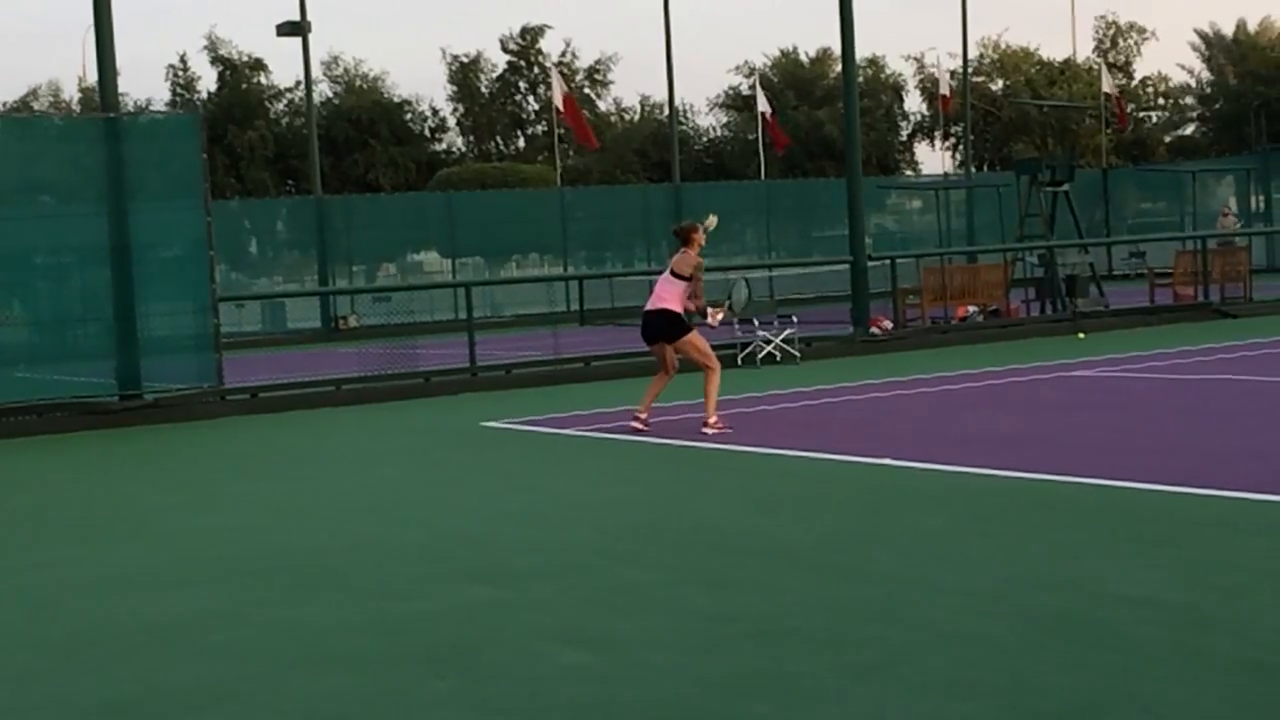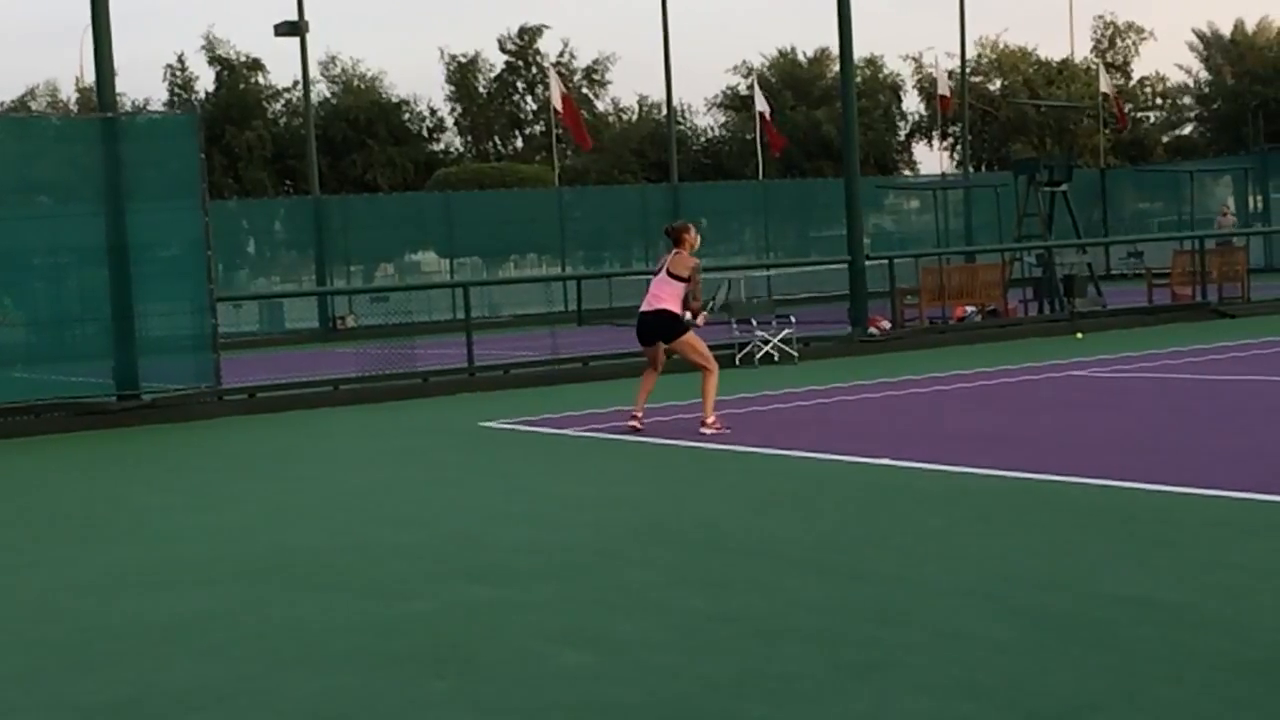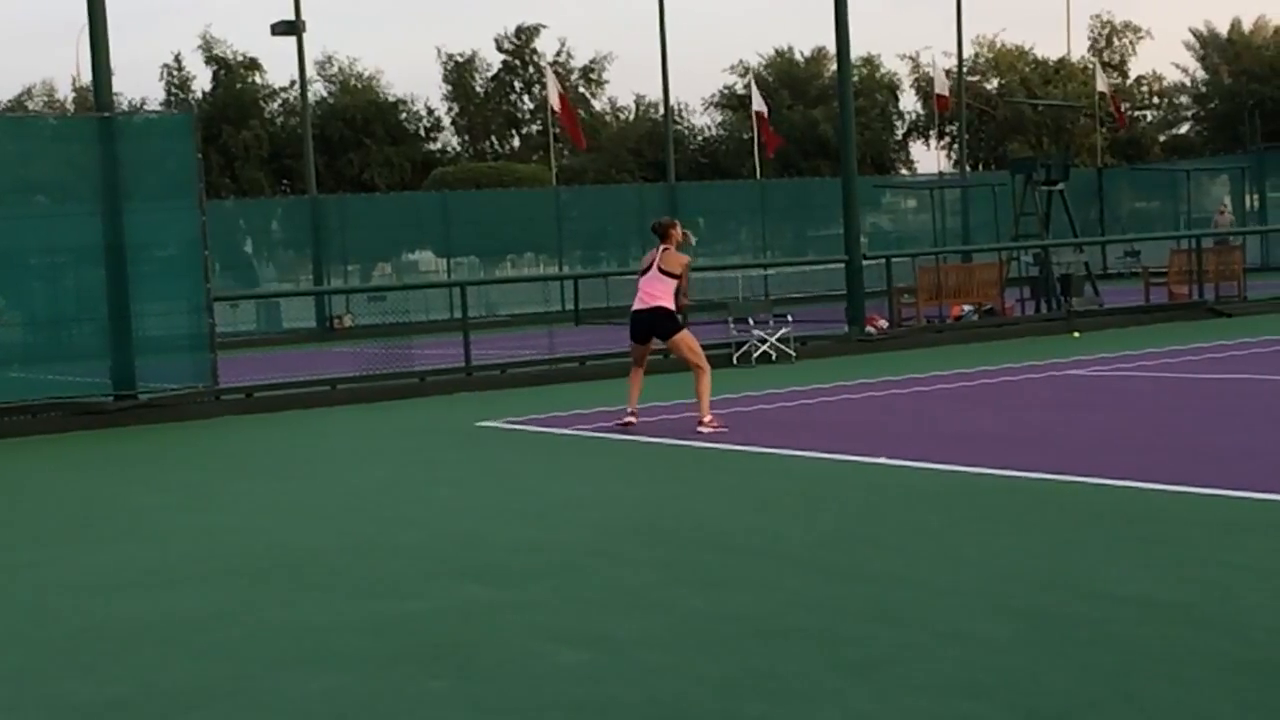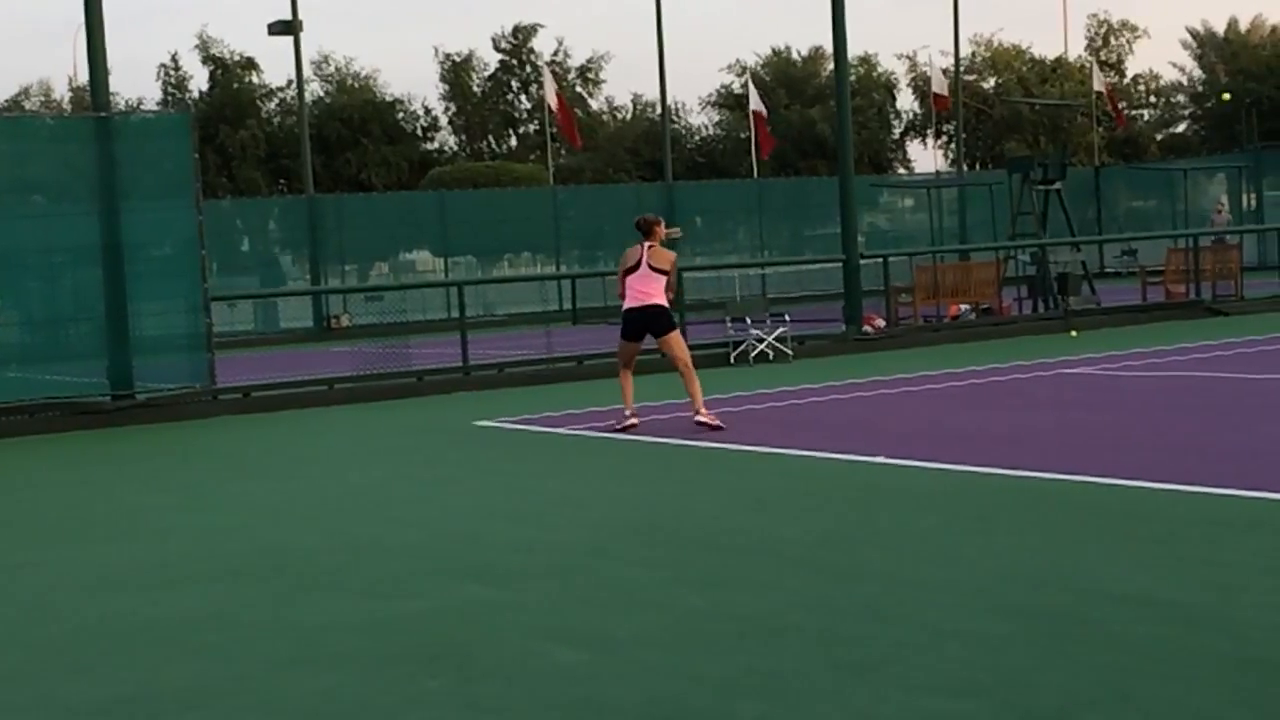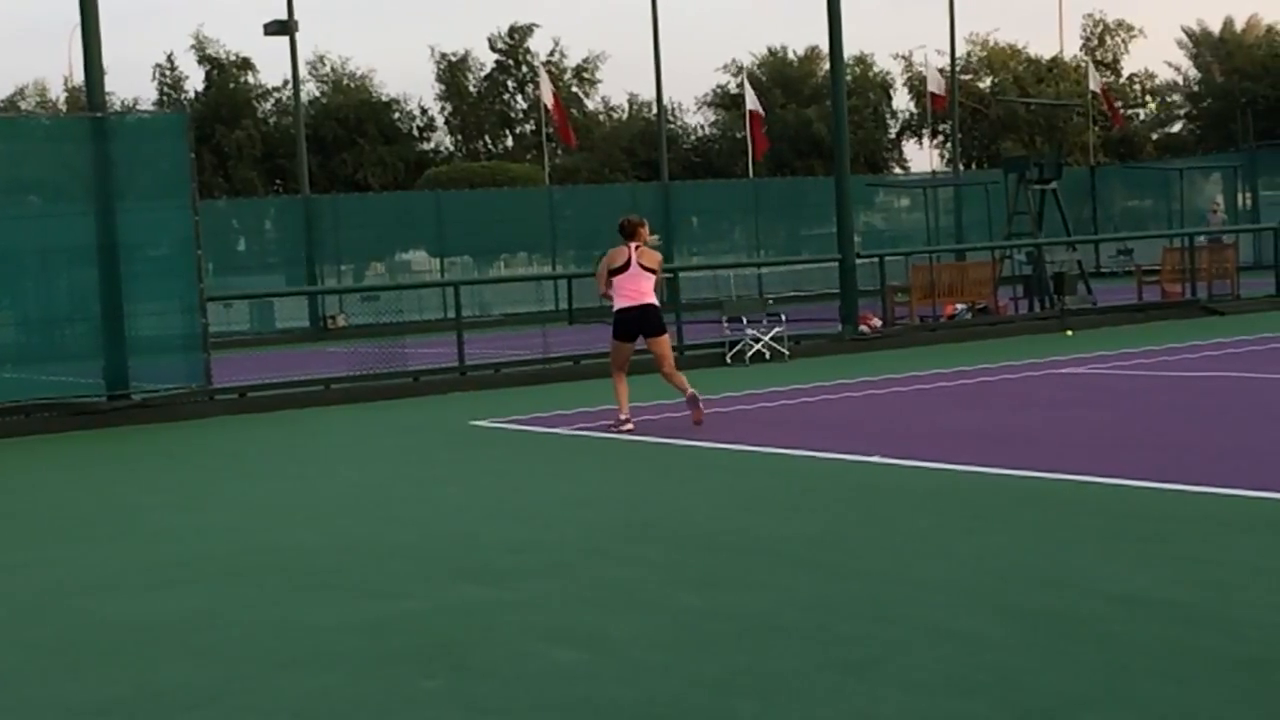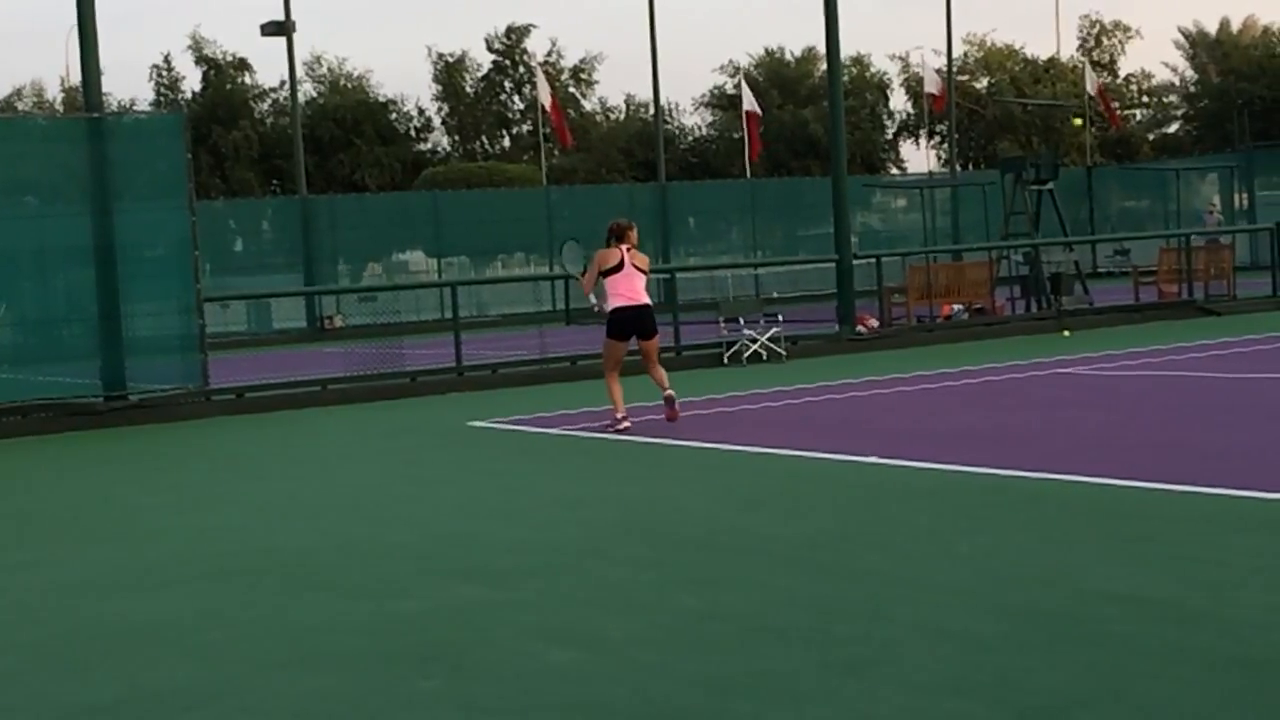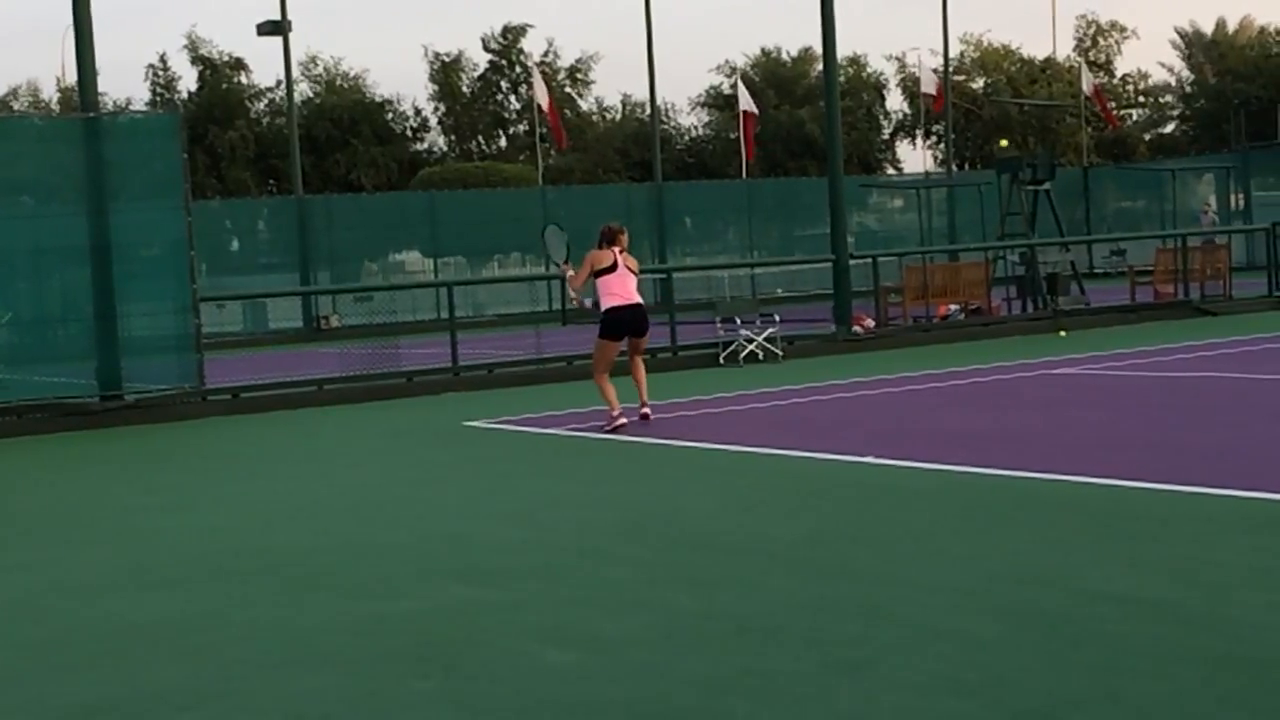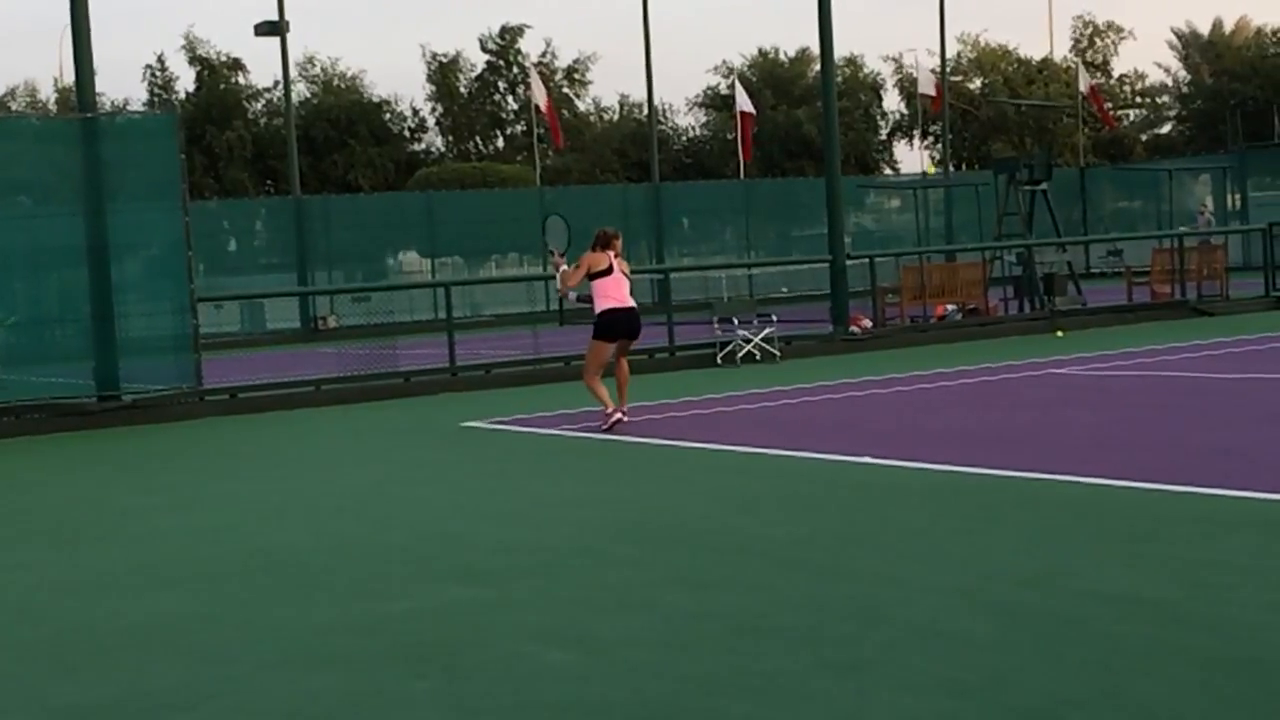
dt=0.3s
person 1, frame 1
left shoulder: (677, 258)
right shoulder: (695, 262)
right elbow: (697, 301)
left wrist: (707, 311)
right wrist: (708, 317)
left hip: (649, 320)
right hip: (668, 320)
left knee: (668, 369)
right knee: (712, 366)
left ankle: (641, 415)
right ankle: (711, 420)
person 1, frame 2
left shoulder: (665, 260)
right shoulder: (692, 263)
right elbow: (694, 303)
left wrist: (686, 315)
right wrist: (697, 317)
left hip: (645, 320)
right hip: (667, 320)
left knee: (653, 367)
right knee: (710, 367)
left ankle: (636, 414)
right ankle: (709, 420)
person 1, frame 3
left shoulder: (648, 256)
right shoulder: (682, 260)
right elbow: (682, 300)
left hip: (638, 317)
right hip: (663, 317)
left knee: (638, 365)
right knee: (702, 367)
left ankle: (631, 411)
right ankle: (705, 419)
person 1, frame 4
left shoulder: (629, 254)
right shoulder: (669, 256)
left elbow: (620, 292)
right elbow: (670, 294)
left hip: (632, 316)
right hip: (658, 314)
left knee: (625, 368)
right knee: (686, 367)
left ankle: (629, 413)
right ankle: (701, 411)
person 1, frame 5
left shoulder: (612, 254)
right shoulder: (655, 256)
left elbow: (602, 291)
left hip: (623, 316)
right hip: (649, 313)
left knee: (618, 371)
right knee: (668, 370)
left ankle: (624, 417)
right ankle: (689, 393)
person 1, frame 6
left shoulder: (602, 255)
right shoulder: (644, 259)
left elbow: (587, 289)
left wrist: (585, 279)
left hip: (620, 316)
right hip: (645, 312)
left knee: (611, 372)
right knee: (652, 365)
left ankle: (620, 416)
right ankle: (667, 389)
person 1, frame 7
left shoulder: (595, 256)
right shoulder: (633, 262)
left elbow: (575, 286)
left wrist: (568, 272)
left hip: (614, 316)
right hip: (638, 312)
left knee: (600, 373)
right knee: (635, 357)
left ankle: (616, 413)
right ankle: (644, 403)
person 1, frame 8
left shoulder: (590, 258)
right shoulder: (624, 265)
left elbow: (569, 283)
left wrist: (561, 267)
left hip: (609, 319)
right hip: (632, 317)
left knee: (591, 377)
right knee: (619, 358)
left ankle: (611, 409)
right ankle: (621, 408)
